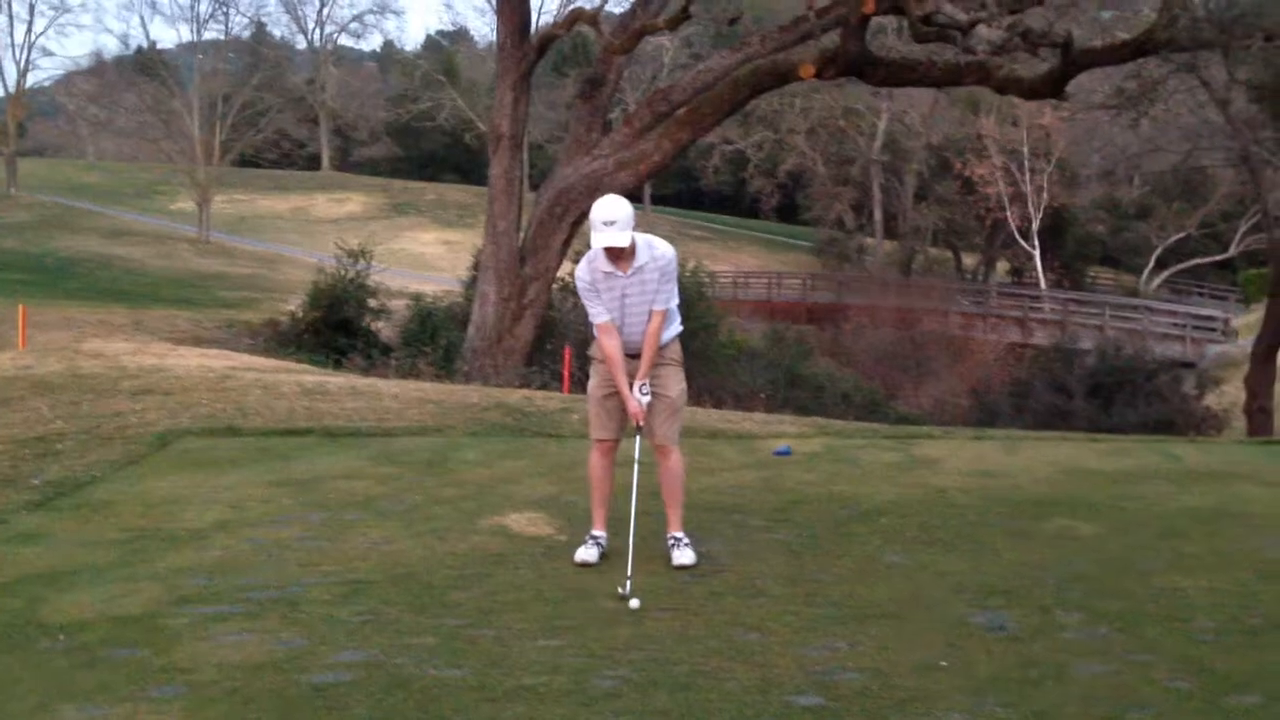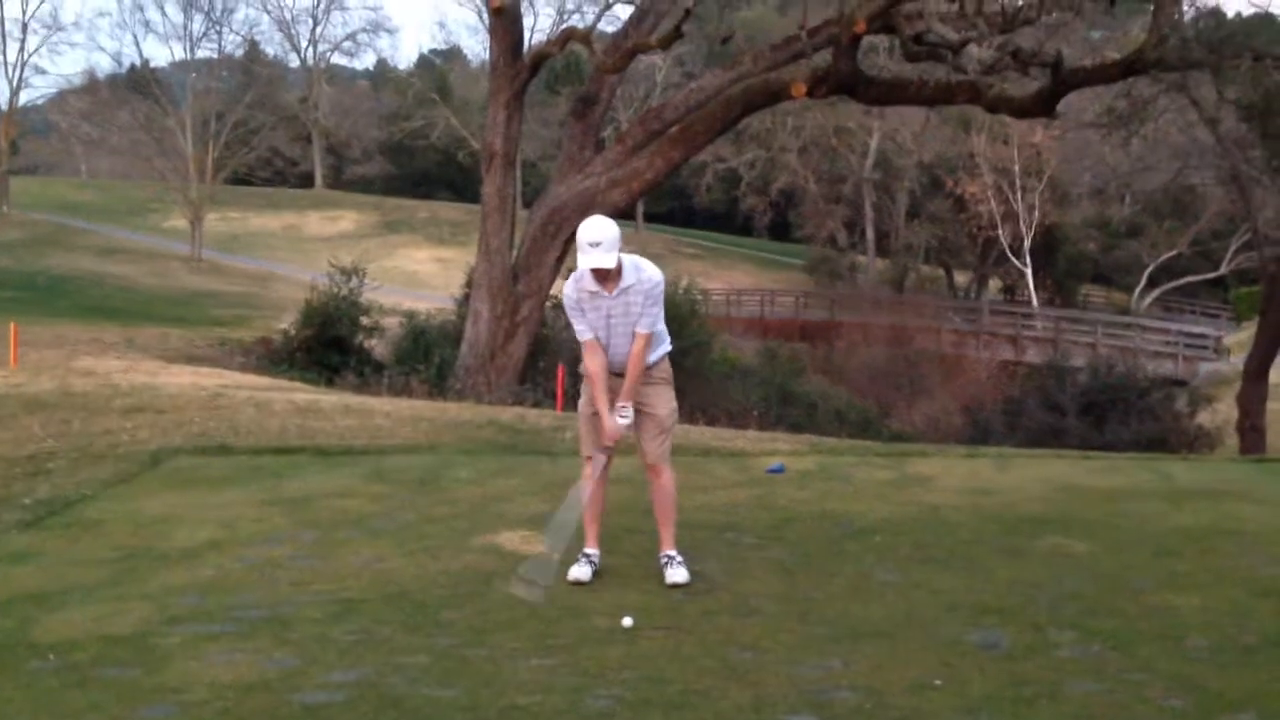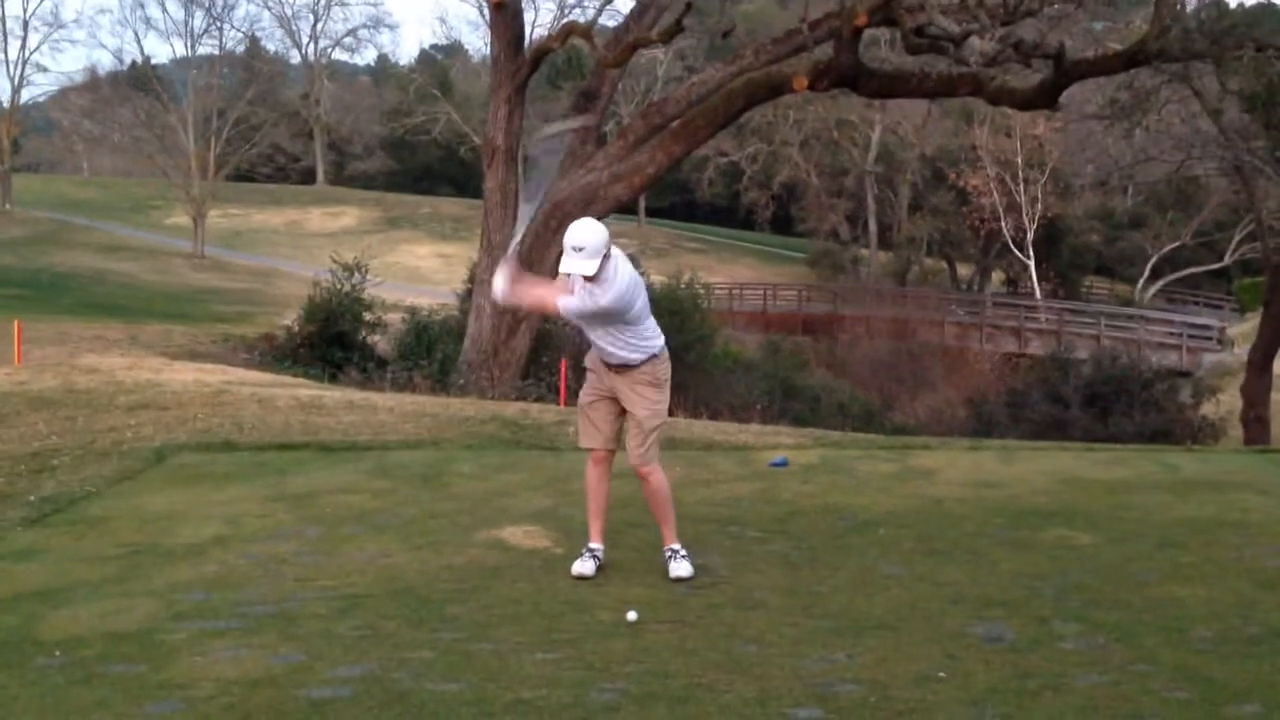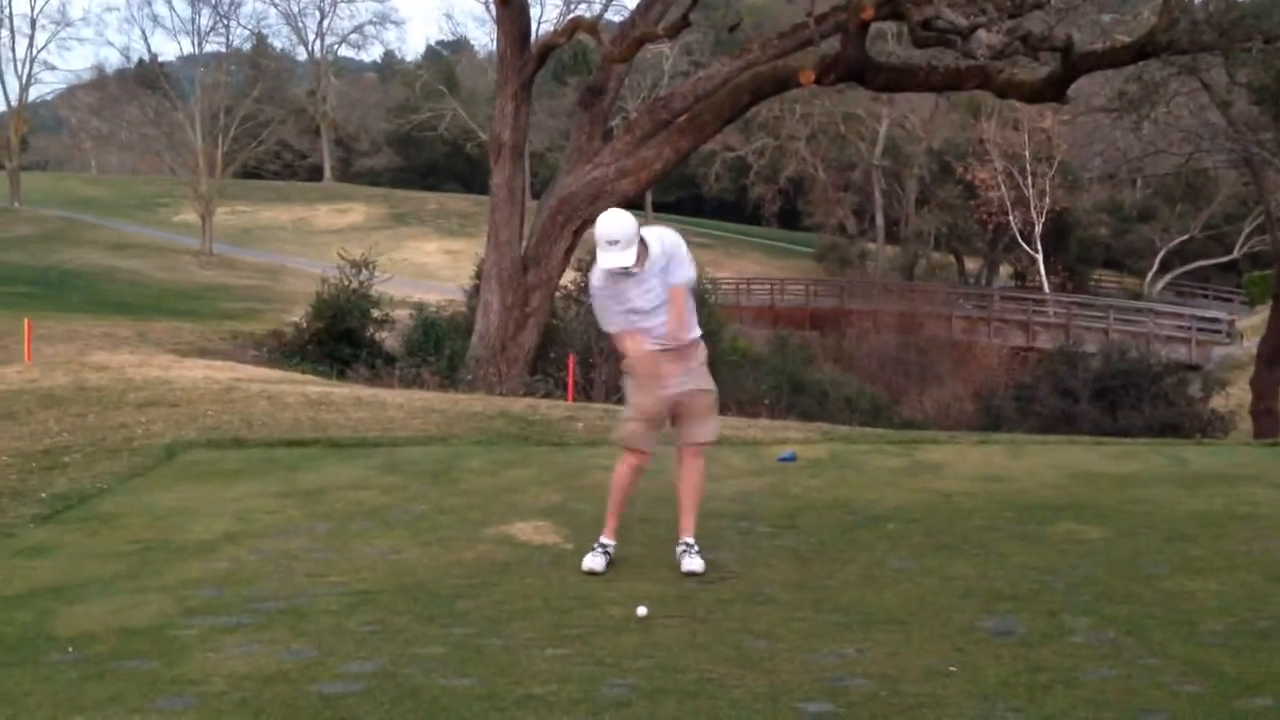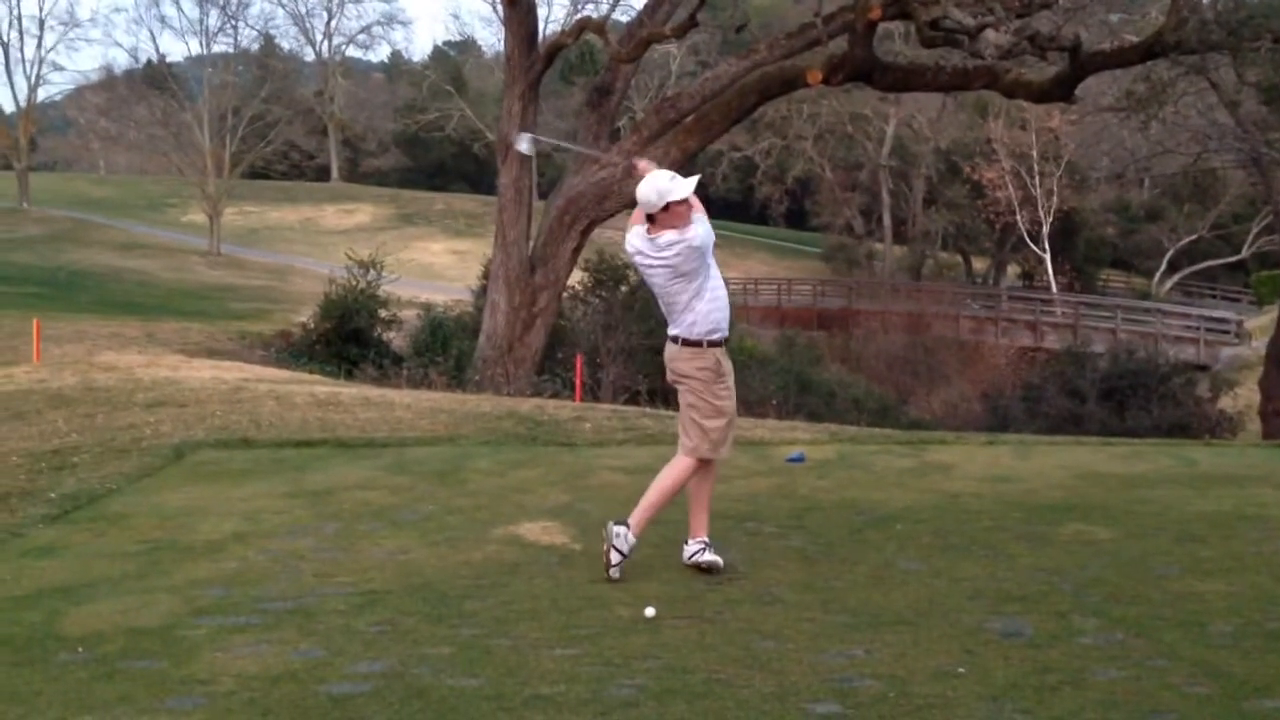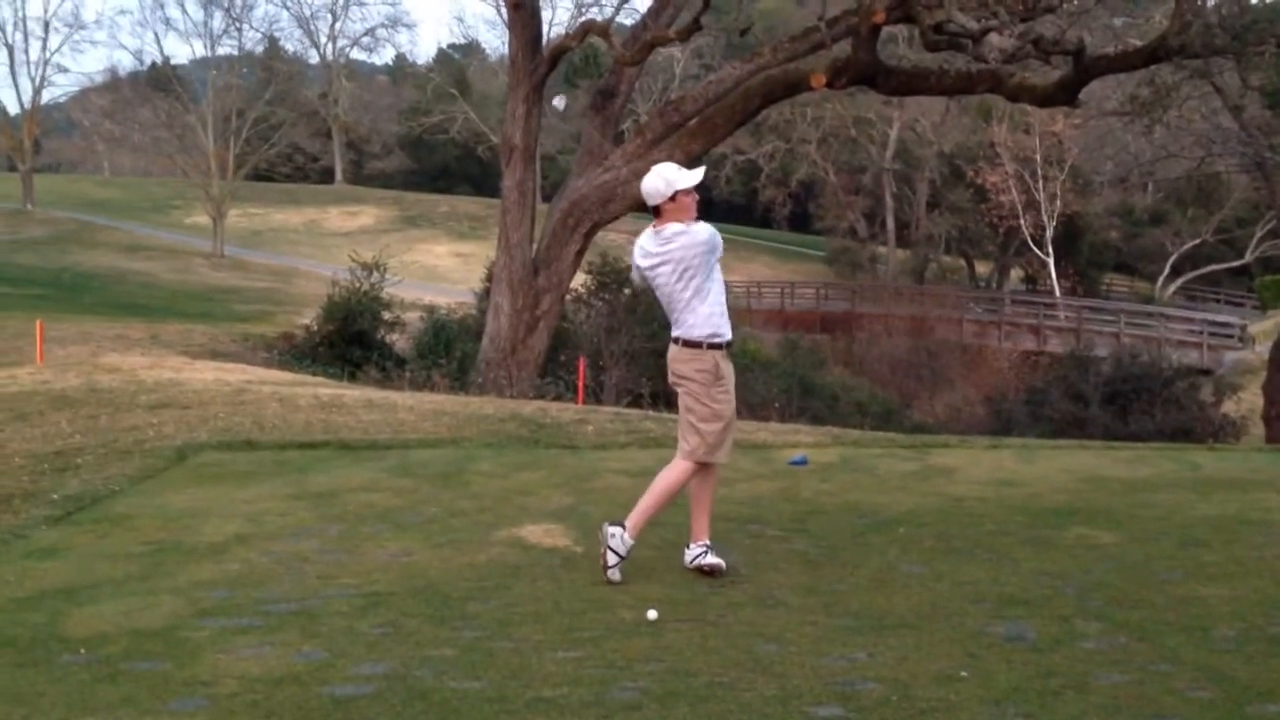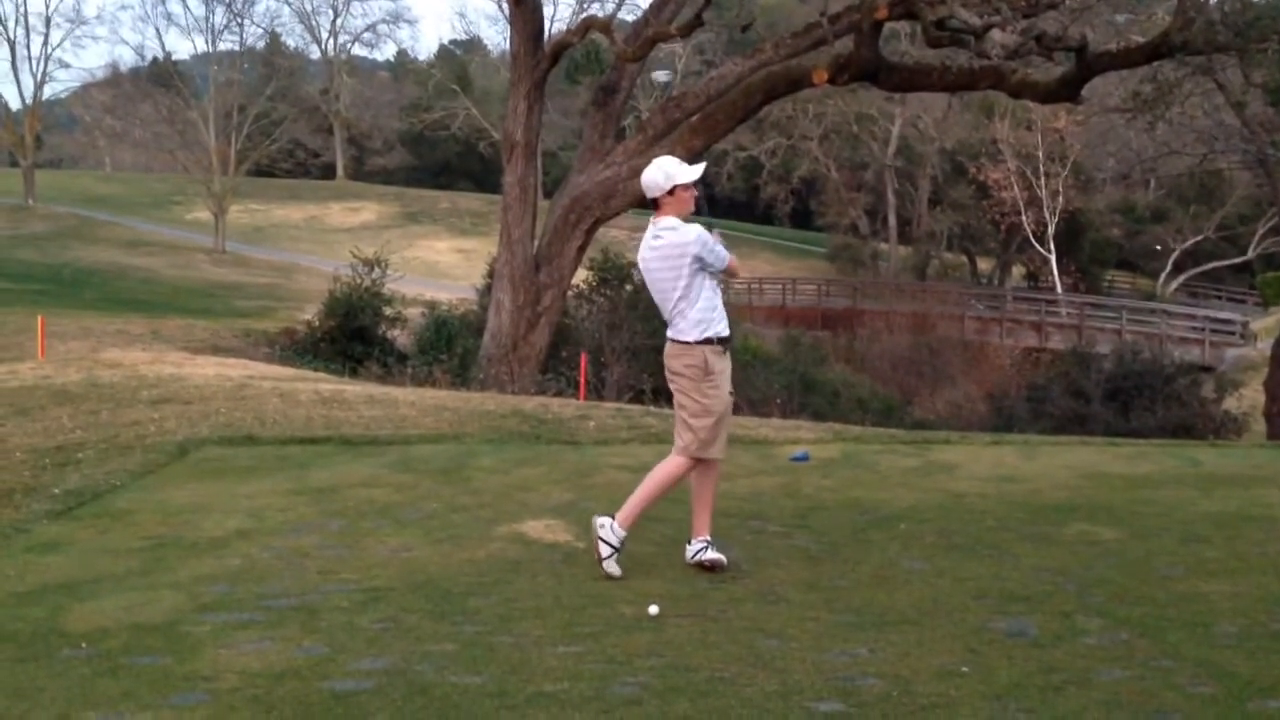
dt=0.5s
person 1, frame 1
left shoulder: (662, 255)
right shoulder: (587, 271)
left elbow: (657, 321)
right elbow: (607, 332)
left wrist: (642, 380)
right wrist: (626, 393)
left hip: (660, 353)
right hip: (611, 355)
left knee: (666, 445)
right knee: (603, 444)
left ankle: (676, 534)
right ankle: (597, 533)
person 1, frame 2
left shoulder: (649, 278)
right shoulder: (574, 290)
left elbow: (640, 346)
right elbow: (592, 353)
left wrist: (625, 405)
right wrist: (604, 414)
left hip: (650, 372)
right hip: (601, 375)
left knee: (657, 463)
right knee: (593, 461)
left ankle: (669, 552)
right ankle: (590, 551)
person 1, frame 3
left shoulder: (612, 293)
right shoulder: (585, 261)
left elbow: (557, 306)
right elbow: (566, 291)
left wrist: (510, 293)
right wrist: (521, 279)
left hip: (643, 372)
right hip: (603, 365)
left knee: (644, 465)
right knee: (598, 456)
left ankle: (673, 547)
right ankle: (595, 546)
person 1, frame 4
left shoulder: (669, 243)
right shoulder: (602, 281)
left elbow: (679, 306)
right elbow: (628, 339)
left wrist: (682, 369)
right wrist: (659, 382)
left hip: (689, 353)
right hip: (645, 364)
left knee: (693, 449)
right knee: (634, 453)
left ankle: (686, 541)
right ankle: (607, 539)
person 1, frame 5
left shoulder: (637, 243)
right shoulder: (692, 242)
right elbow: (698, 209)
left wrist: (651, 181)
right wrist: (656, 176)
left hip: (689, 351)
right hip: (701, 356)
left knee: (707, 452)
right knee: (694, 455)
left ankle: (697, 541)
right ankle: (629, 530)
person 1, frame 6
left shoulder: (643, 247)
right shoulder: (701, 236)
left hip: (692, 351)
right hip: (704, 357)
left knee: (710, 452)
right knee: (692, 456)
left ankle: (699, 544)
right ankle: (625, 532)
person 1, frame 7
left shoulder: (649, 243)
right shoulder: (692, 236)
right elbow: (732, 269)
right wrist: (716, 247)
left hip: (700, 351)
right hip: (700, 355)
left knee: (711, 450)
right knee: (689, 453)
left ankle: (700, 541)
right ankle: (617, 525)
